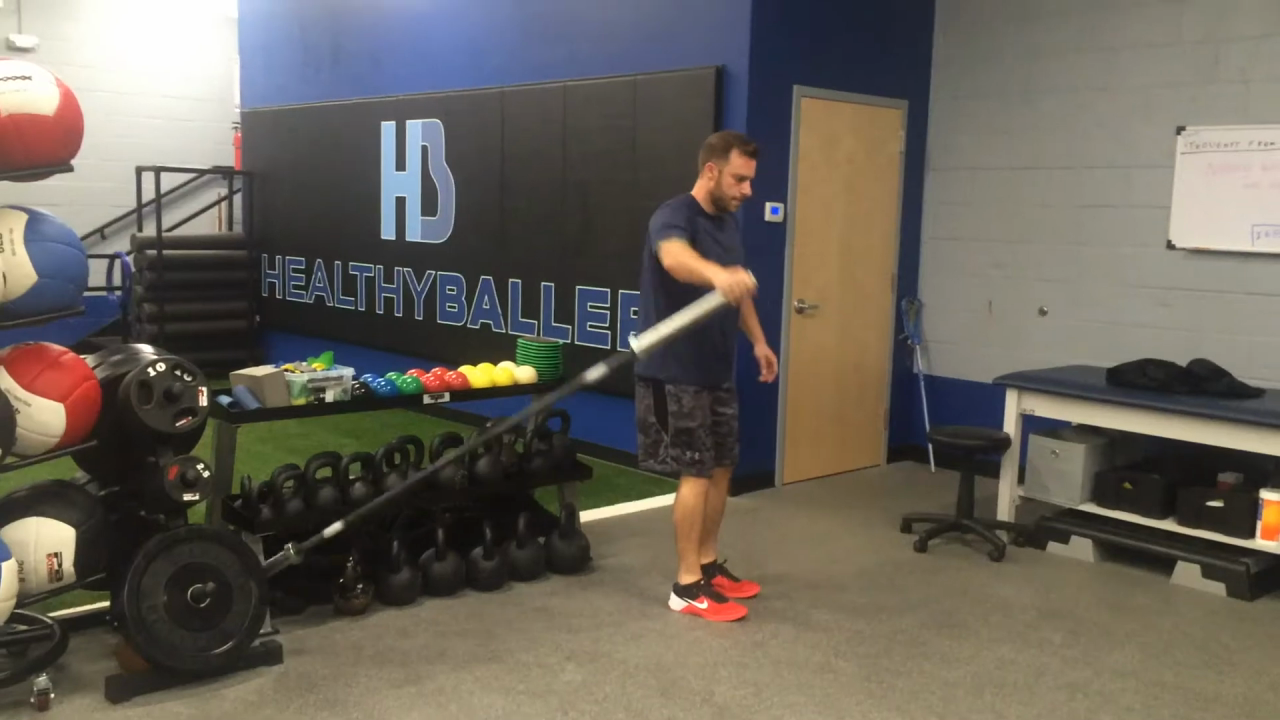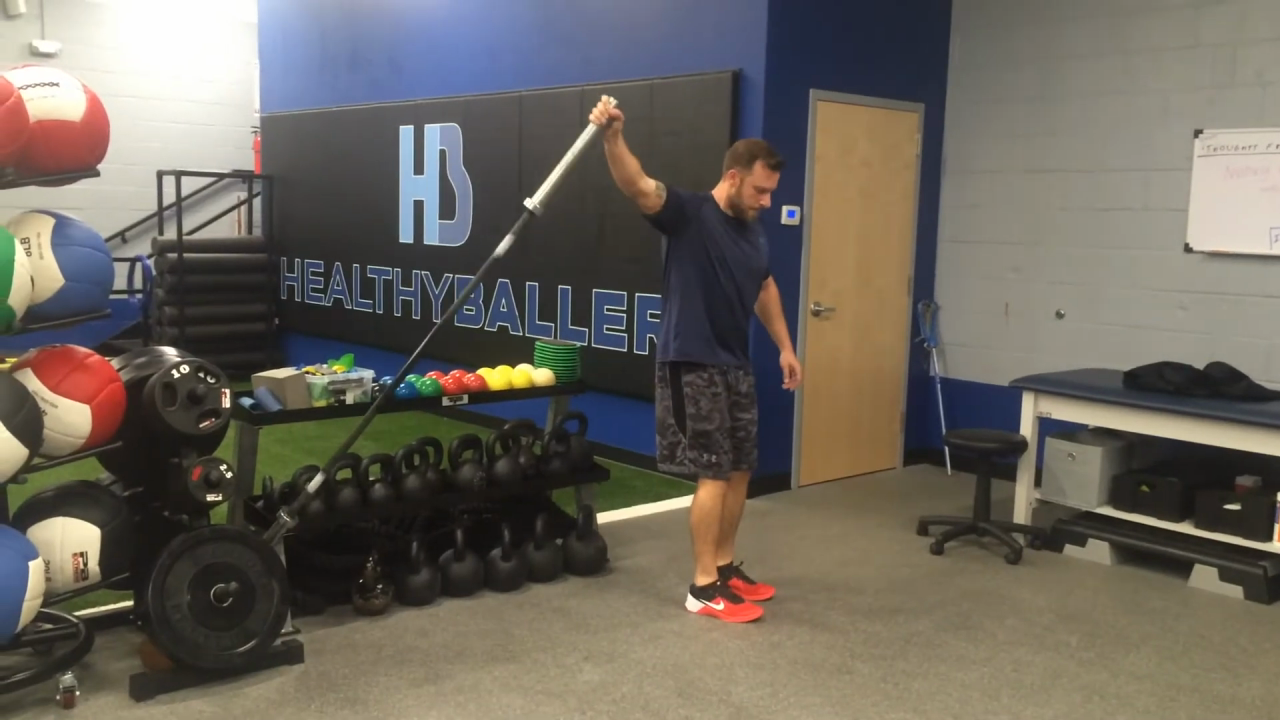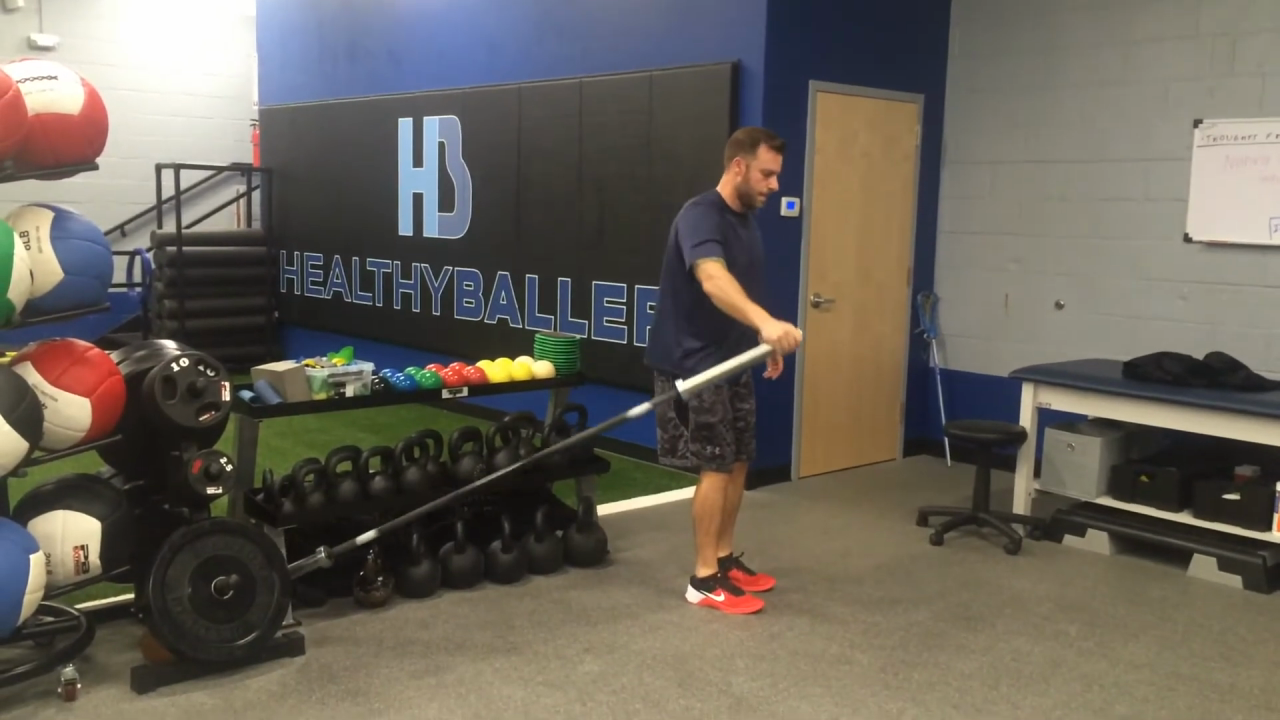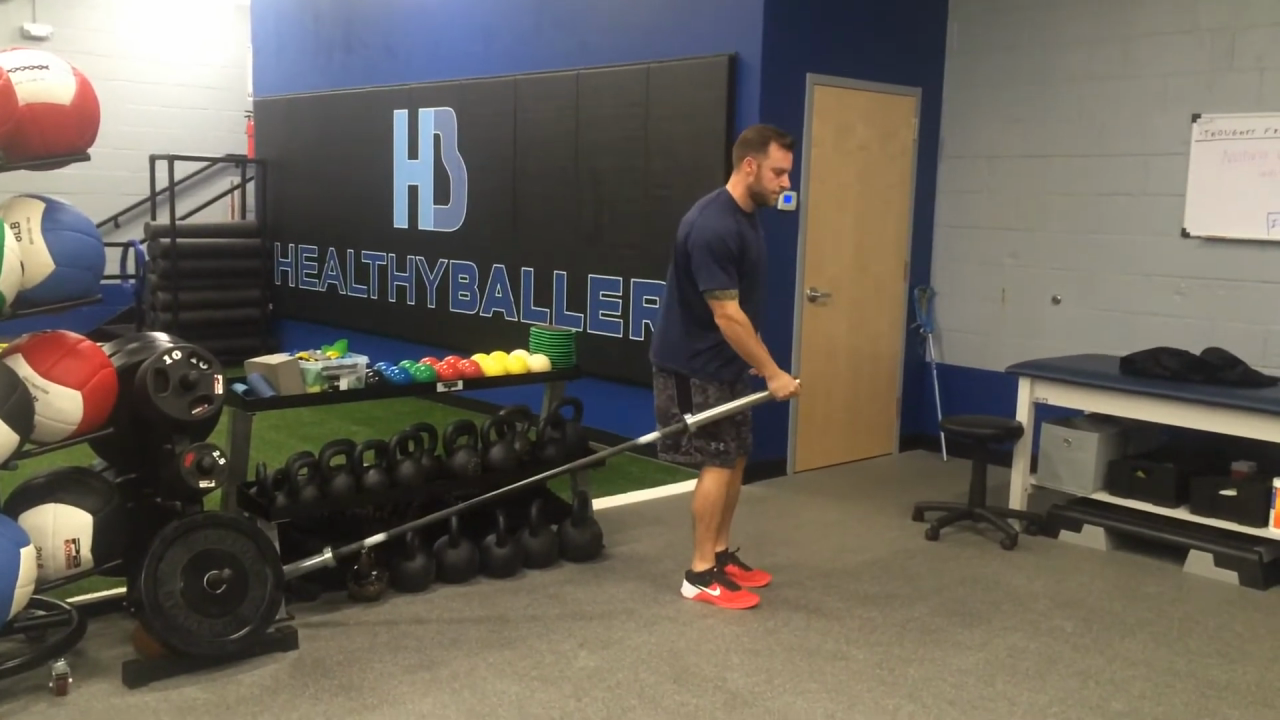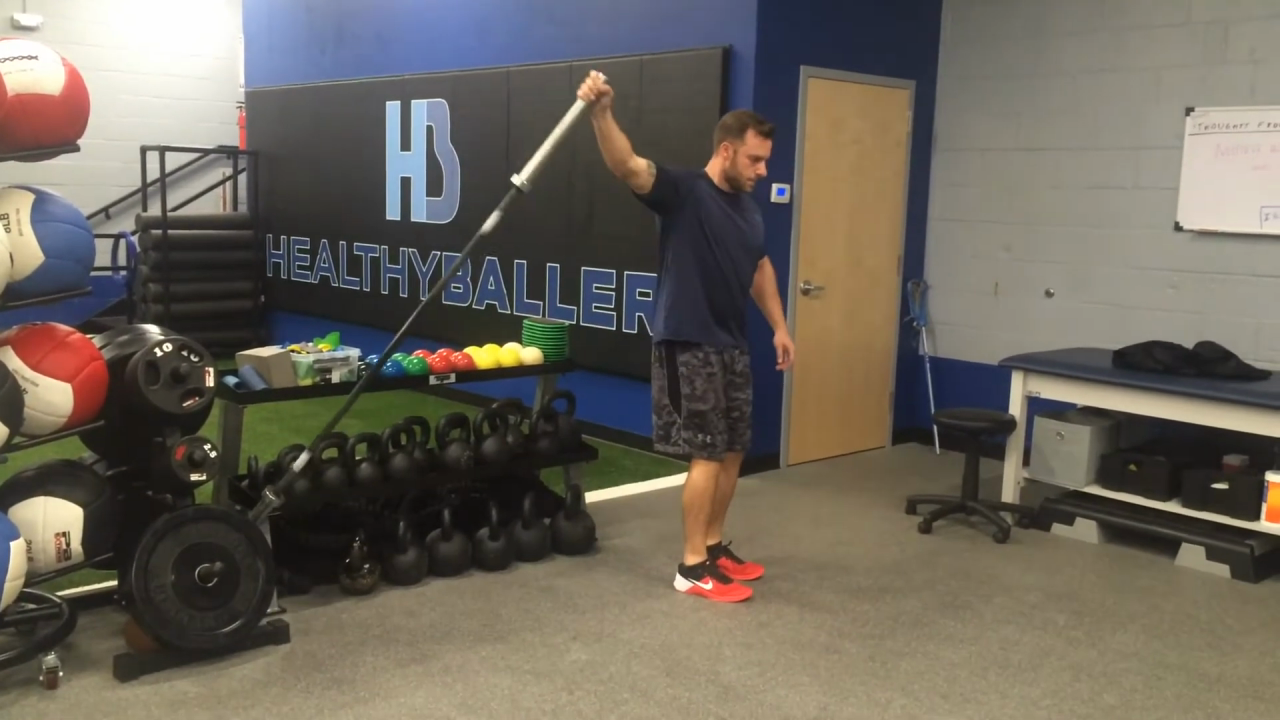
dt=1s
person 1, frame 1
left shoulder: (728, 220)
right shoulder: (675, 217)
right elbow: (675, 256)
left wrist: (759, 341)
right wrist: (718, 275)
left hip: (716, 367)
right hip: (675, 371)
left knee: (721, 468)
right knee: (696, 471)
left ankle: (709, 565)
right ankle: (688, 585)
person 1, frame 2
left shoulder: (753, 230)
right shoulder: (688, 213)
left elbow: (764, 289)
right elbow: (637, 187)
left wrist: (785, 347)
right wrist: (612, 136)
left hip: (736, 367)
right hip: (693, 366)
left knee: (740, 472)
right knee: (714, 475)
left ankle: (724, 566)
right ankle: (703, 586)
person 1, frame 3
left shoulder: (747, 218)
right shoulder: (701, 215)
right elbow: (713, 278)
left wrist: (764, 340)
right wrist: (764, 321)
left hip: (732, 364)
right hip: (696, 364)
left knee: (737, 464)
right knee: (716, 467)
left ankle: (724, 559)
right ankle: (704, 579)
person 1, frame 4
left shoulder: (745, 216)
right shoulder: (714, 225)
right elbow: (726, 315)
left wrist: (757, 358)
right wrist: (773, 373)
left hip: (723, 361)
right hip: (694, 364)
left knee: (735, 459)
right knee: (719, 462)
left ankle: (721, 554)
right ankle: (701, 573)
person 1, frame 5
left shoulder: (747, 207)
right shoulder: (683, 191)
left elbow: (760, 270)
right elbow: (625, 166)
left wrist: (779, 327)
right wrist: (600, 112)
left hip: (732, 347)
right hip: (689, 346)
left knee: (732, 452)
right knee: (707, 455)
left ankle: (714, 547)
right ankle: (692, 567)
